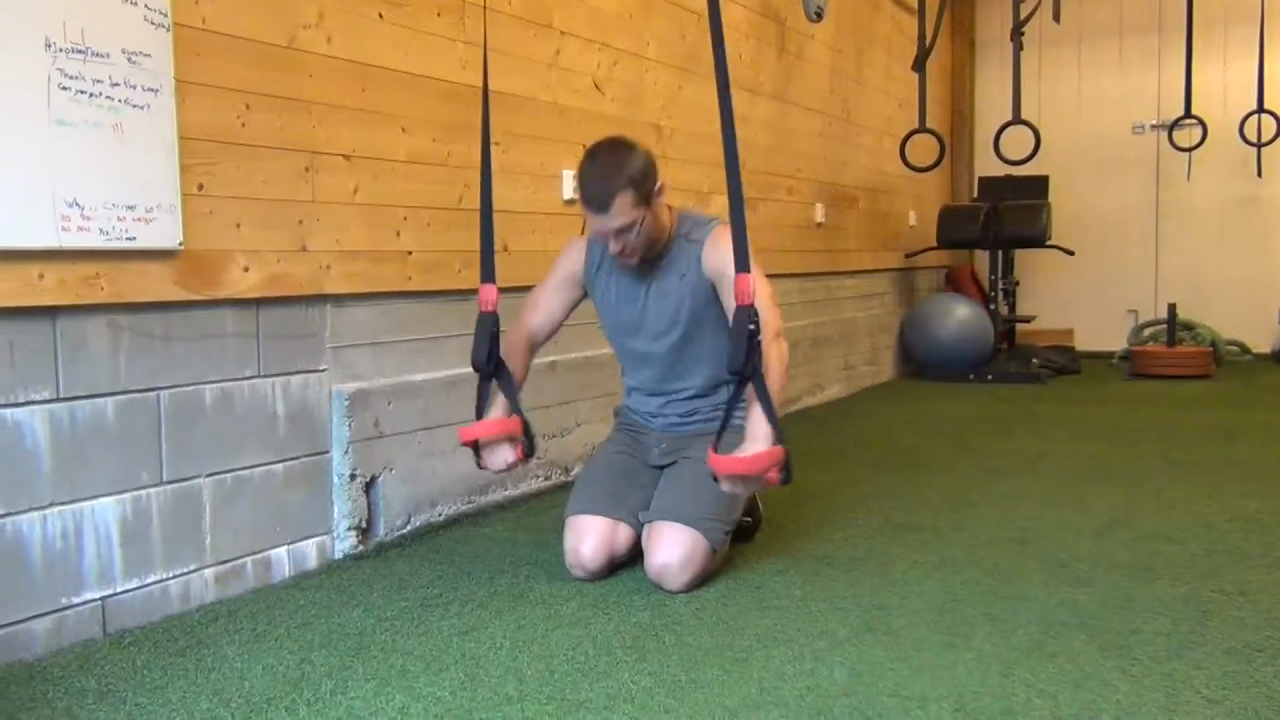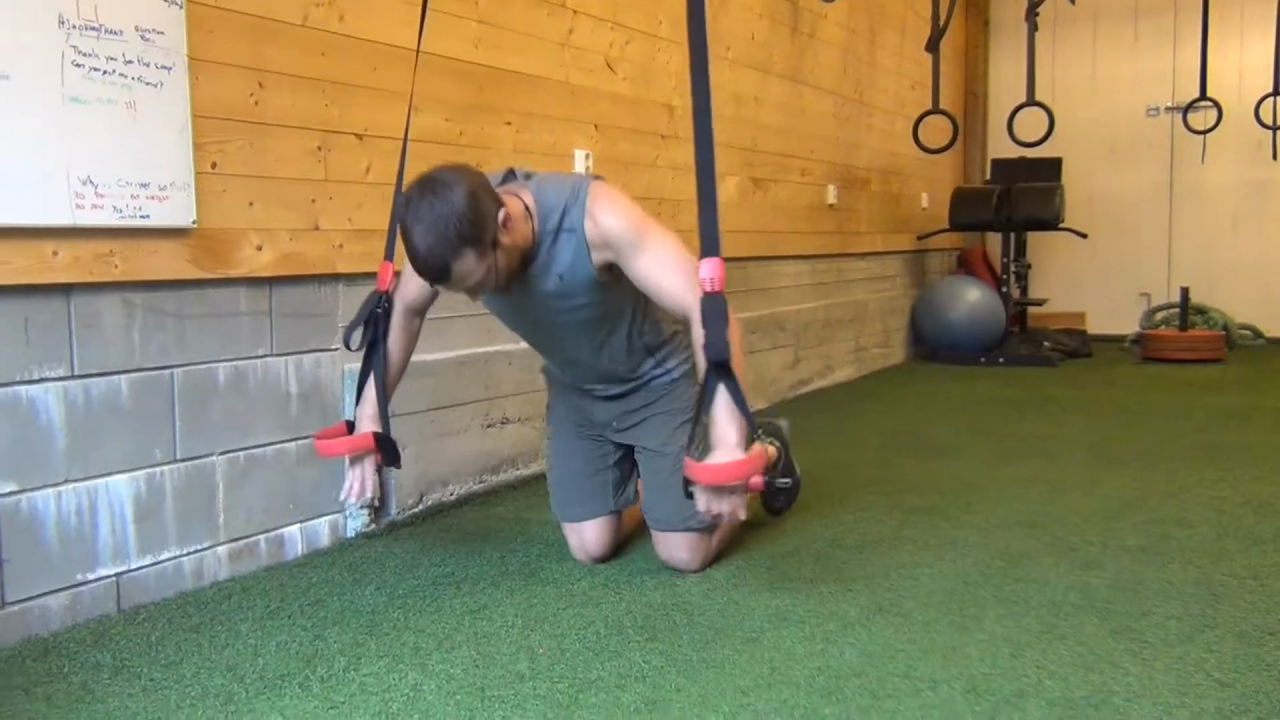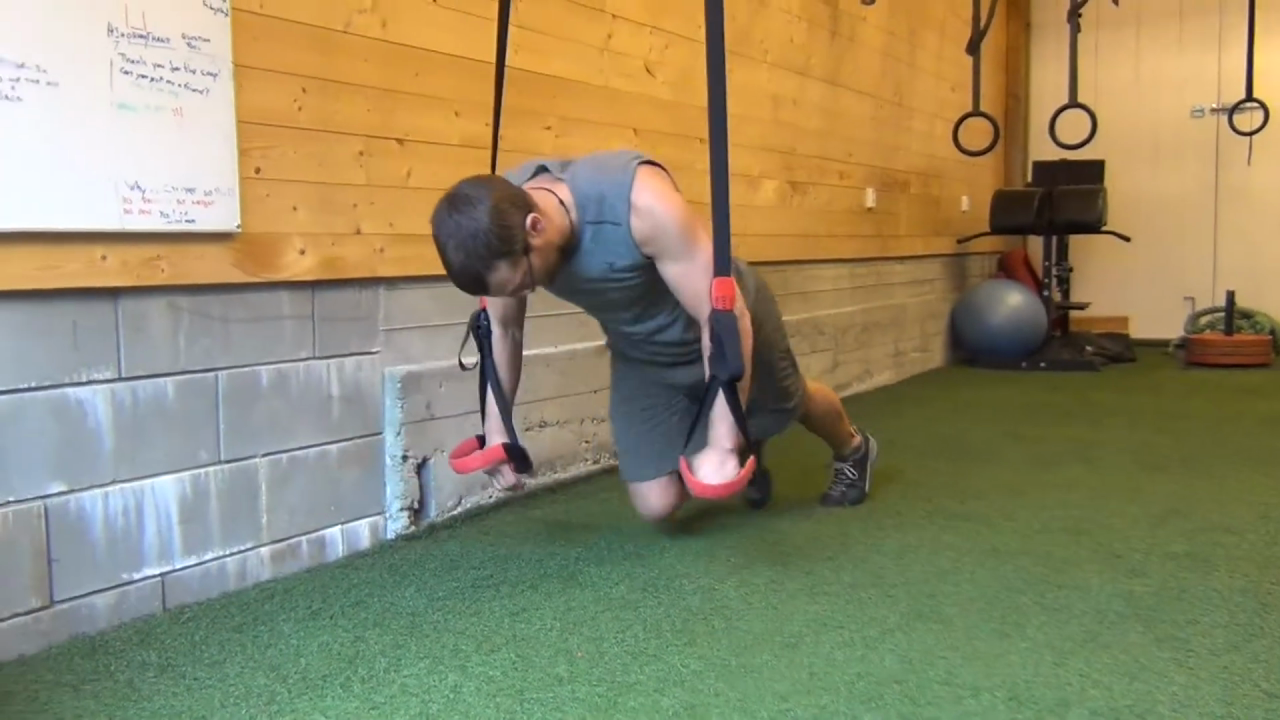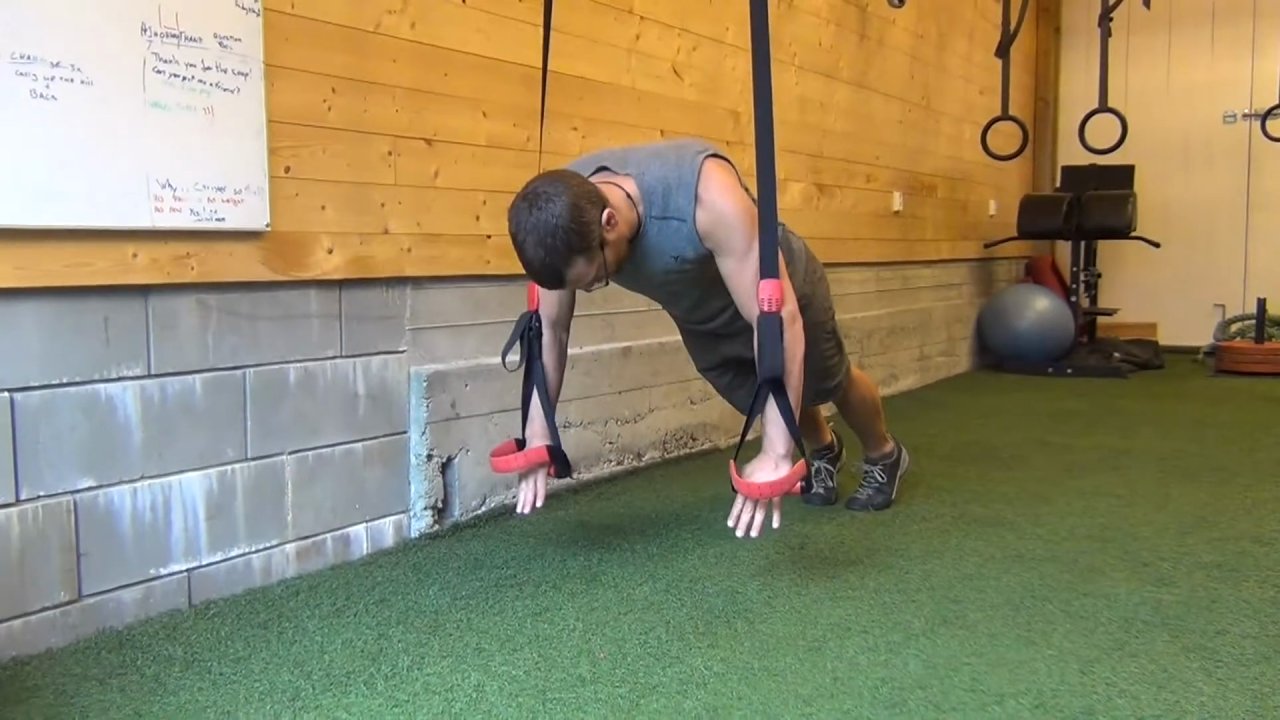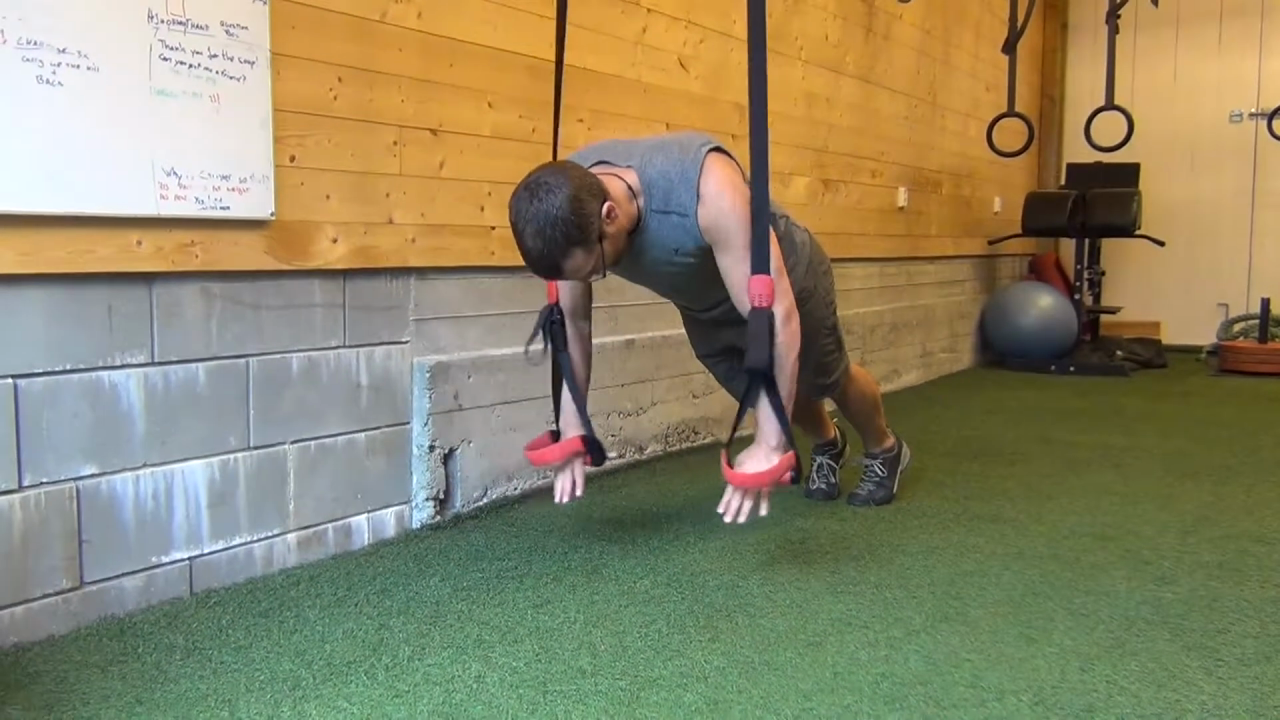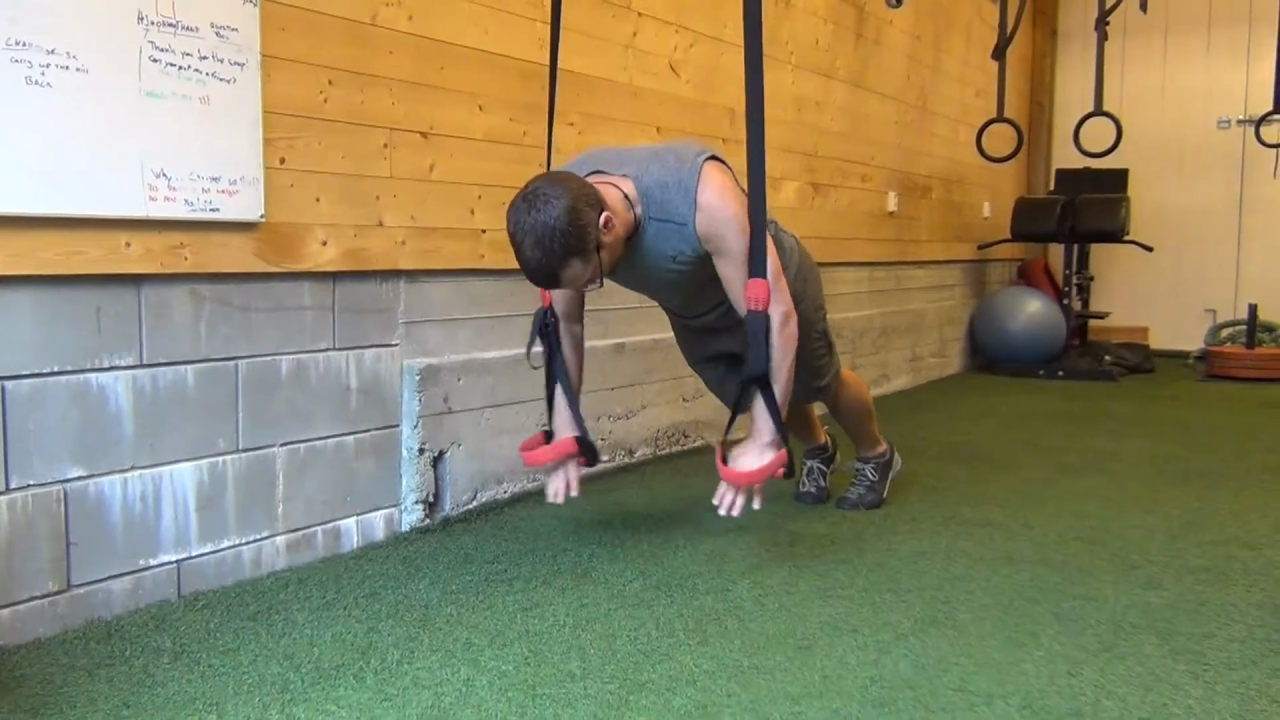
dt=0.7s
person 1, frame 1
left shoulder: (715, 246)
right shoulder: (586, 253)
left elbow: (767, 336)
right elbow: (526, 333)
left wrist: (759, 435)
right wrist: (500, 417)
left hip: (715, 431)
right hip: (638, 428)
left knee: (670, 566)
right knee: (585, 556)
left ankle: (731, 504)
right ankle: (659, 515)
person 1, frame 2
left shoulder: (594, 214)
right shoulder: (449, 233)
left elbow: (707, 307)
right elbow: (404, 312)
left wrist: (728, 446)
right wrist: (368, 418)
left hip: (660, 379)
right hip: (577, 387)
left knee: (685, 555)
right knee: (591, 547)
right ankle: (640, 495)
person 1, frame 3
left shoulder: (640, 201)
right shoulder: (502, 222)
right elbow: (504, 329)
left wrist: (724, 443)
right wrist: (497, 427)
right hip: (640, 352)
left knee: (786, 405)
right knee: (656, 504)
left ankle: (852, 449)
person 1, frame 4
left shoulder: (705, 192)
right shoulder: (563, 212)
left elbow: (778, 320)
right elbow: (551, 329)
left wrist: (776, 453)
right wrist: (537, 435)
left hip: (782, 291)
left knee: (830, 382)
right knee: (765, 399)
left ankle: (884, 457)
right ankle: (824, 452)
person 1, frame 5
left shoulder: (707, 189)
right shoulder: (567, 206)
left elbow: (777, 316)
right elbow: (571, 319)
left wrist: (769, 446)
right wrist: (572, 429)
left hip: (787, 279)
left knee: (827, 378)
right knee: (783, 385)
left ankle: (885, 452)
right ankle: (827, 447)
person 1, frame 6
left shoulder: (702, 195)
right shoulder: (564, 214)
left elbow: (776, 317)
right elbow: (566, 323)
left wrist: (762, 441)
right wrist: (565, 431)
left hip: (774, 284)
left knee: (819, 382)
right knee: (754, 394)
left ankle: (876, 457)
right ankle: (817, 451)
